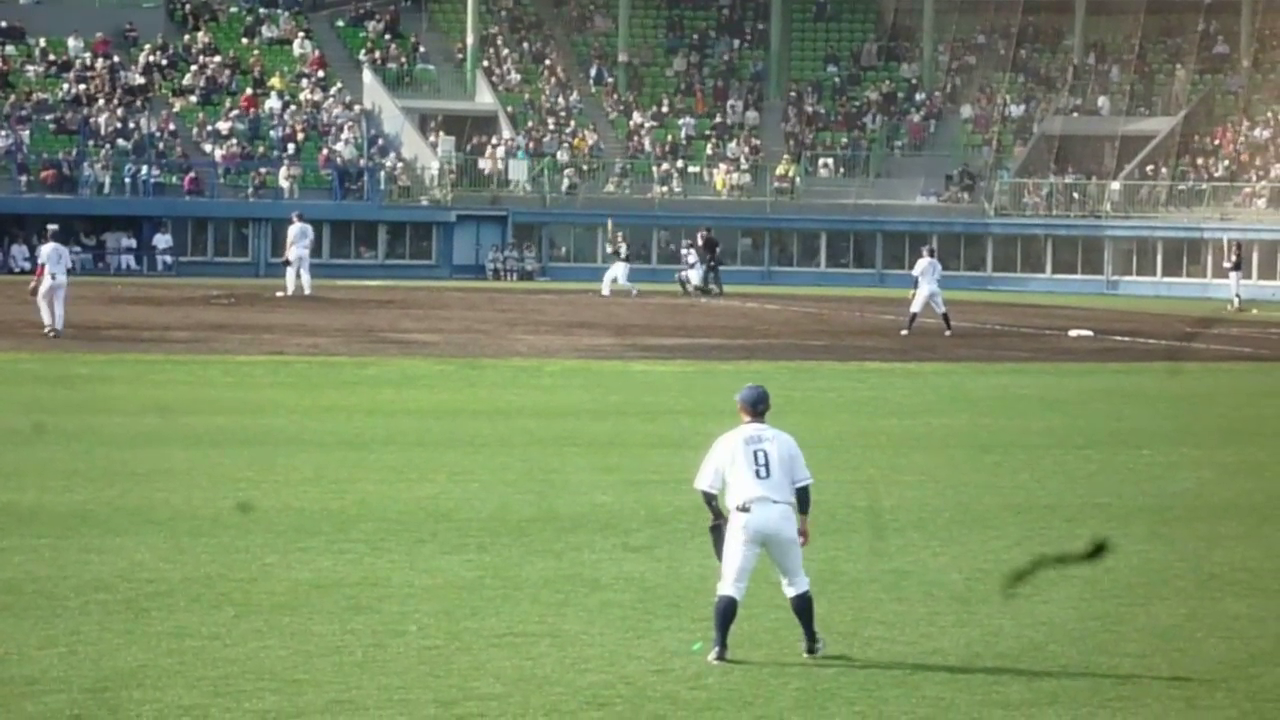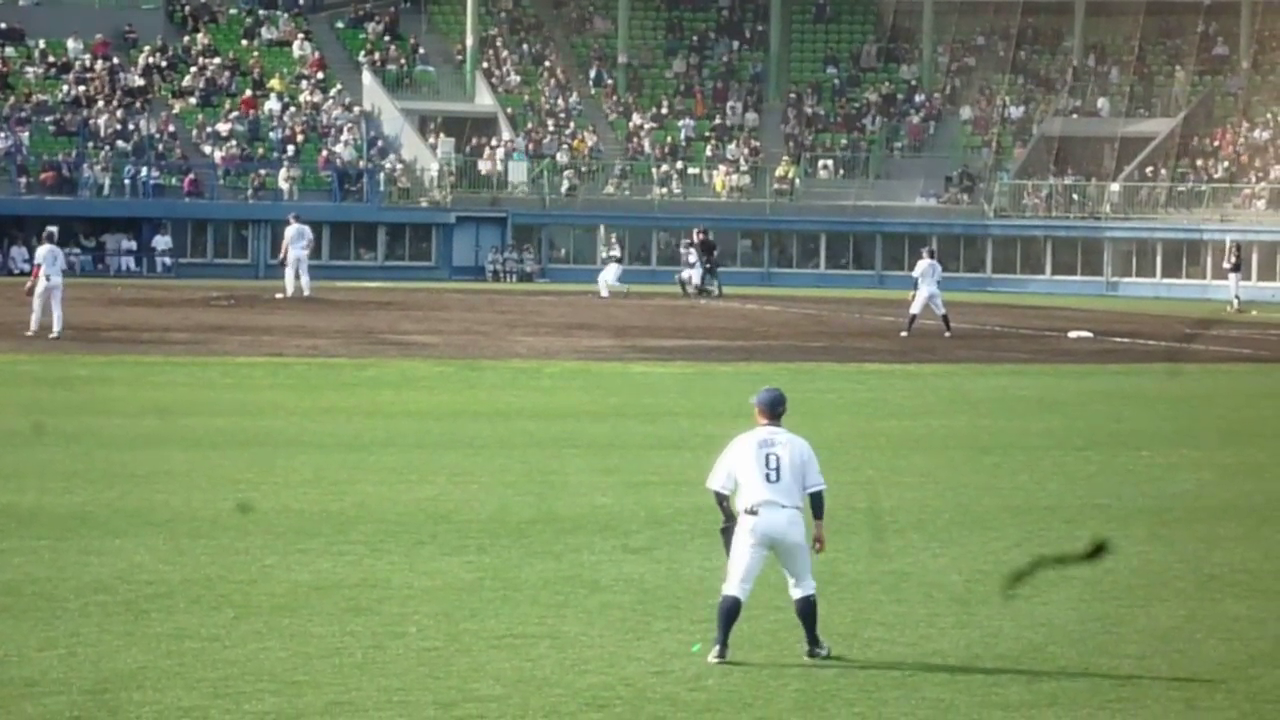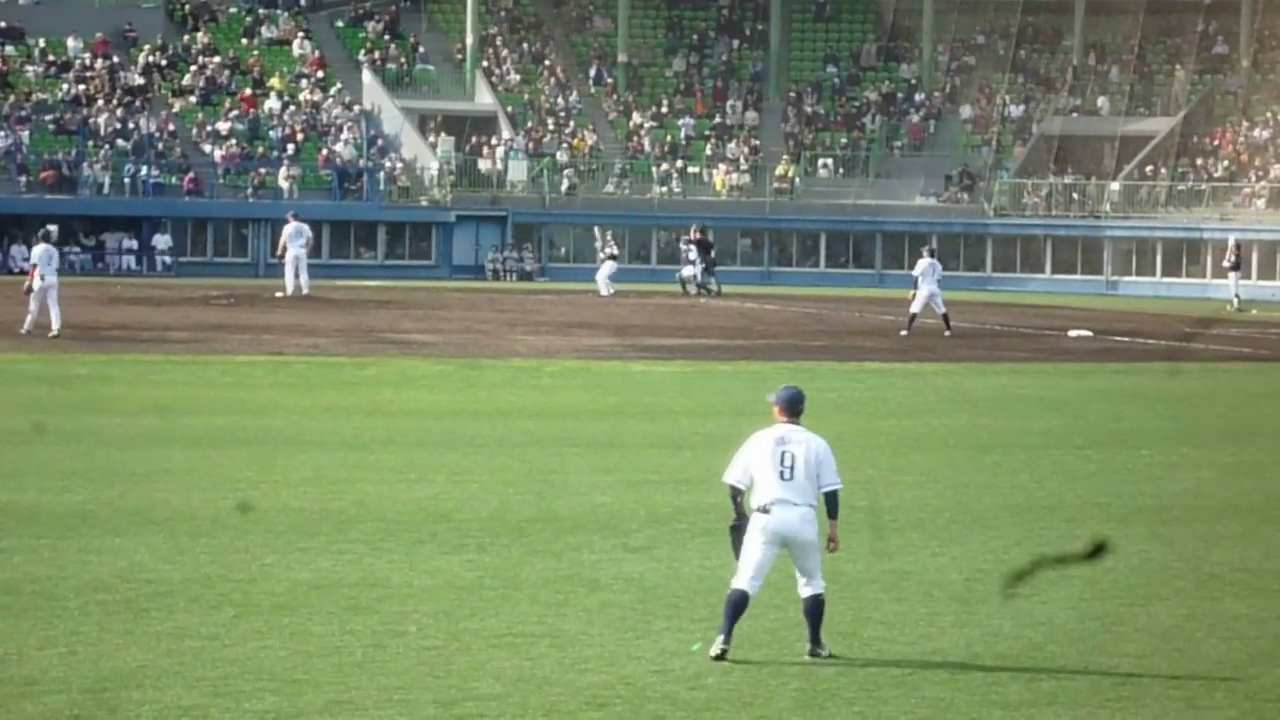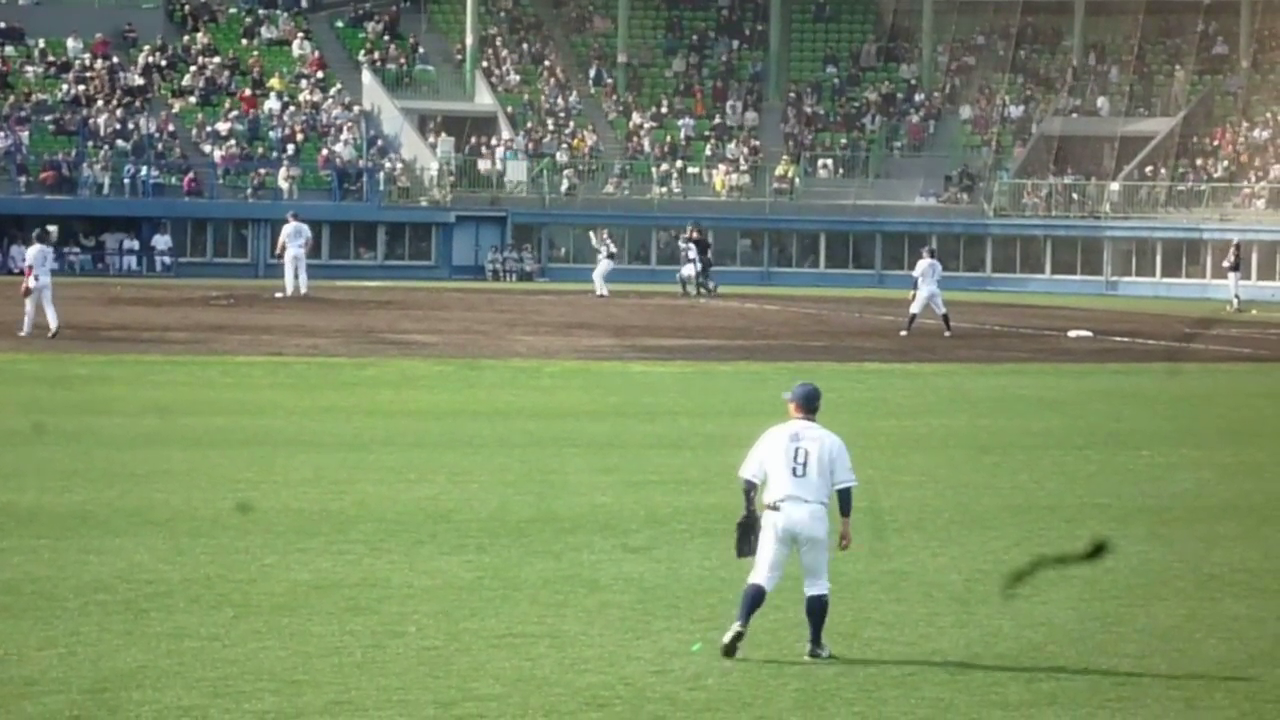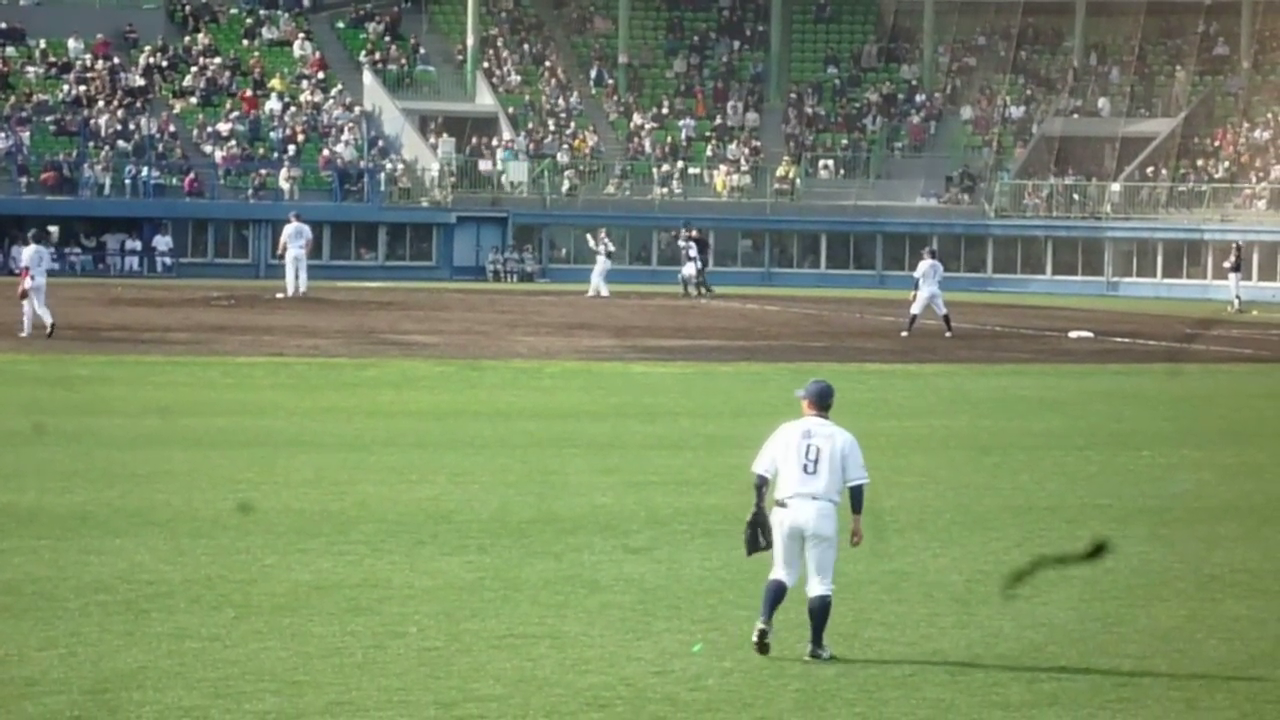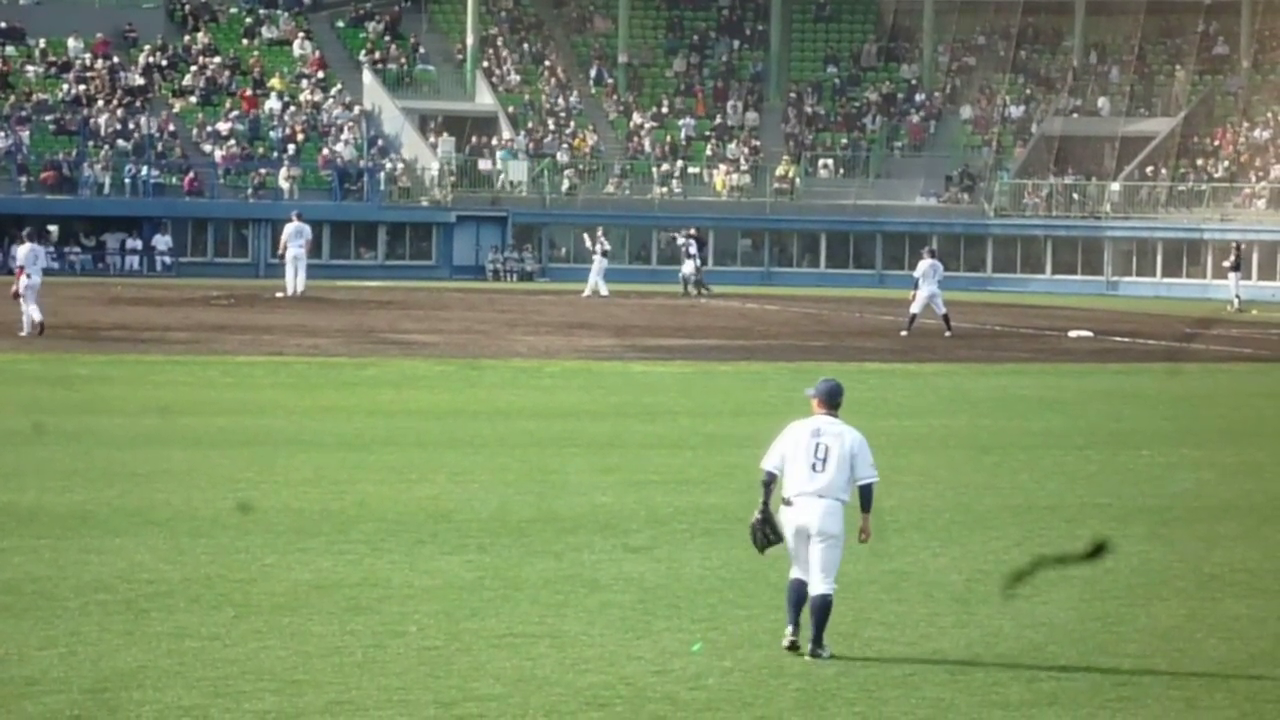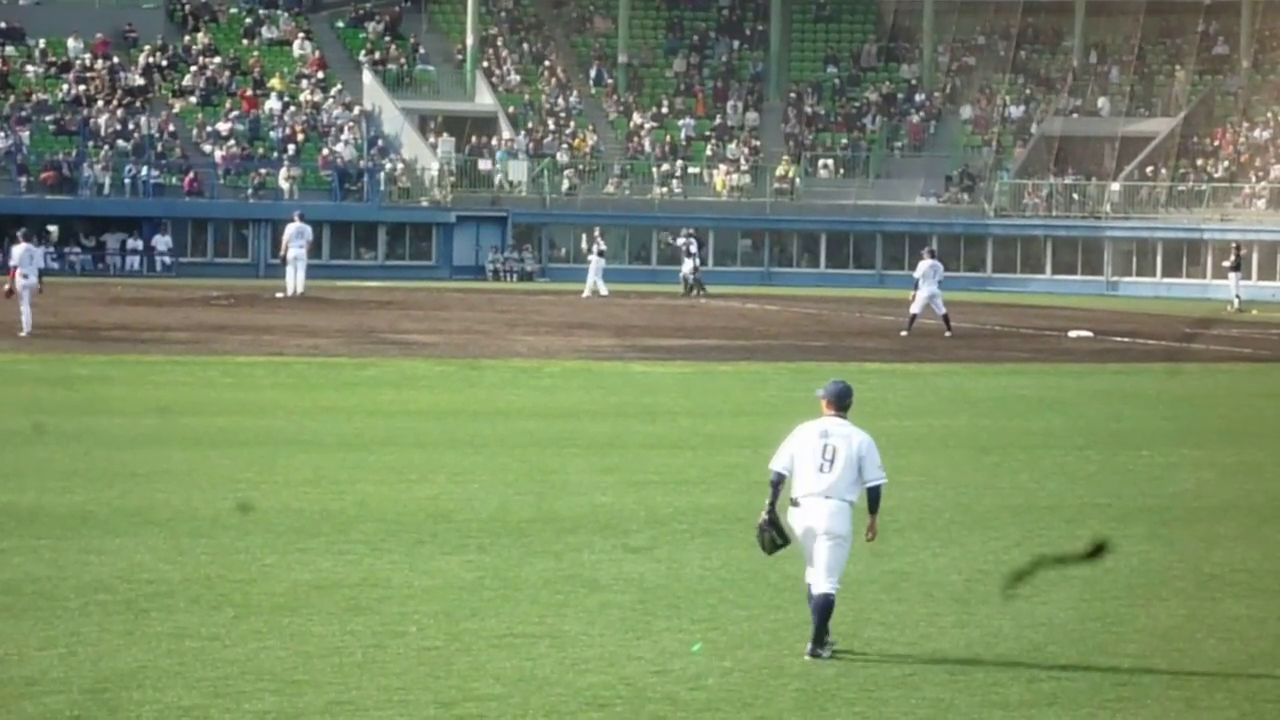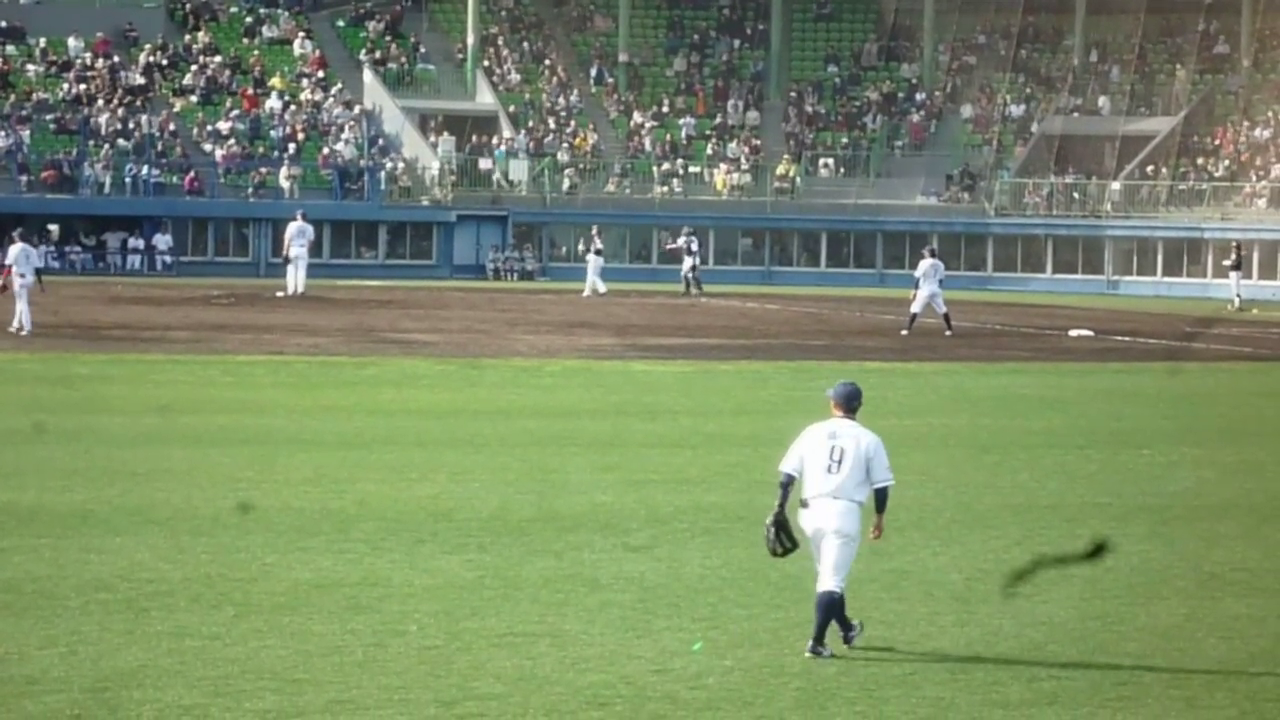
dt=0.1s
person 1, frame 1
left shoulder: (727, 442)
right shoulder: (785, 440)
left elbow: (707, 489)
right elbow: (802, 485)
left wrist: (717, 515)
right wrist: (803, 521)
left hip: (745, 518)
right hip: (782, 516)
left knee: (731, 585)
right knee: (796, 581)
left ankle: (719, 647)
right ankle: (811, 641)
person 1, frame 2
left shoulder: (741, 443)
right shoulder: (799, 445)
left elbow: (719, 488)
right elbow: (815, 491)
left wrist: (729, 516)
right wrist: (819, 527)
left hip: (754, 521)
right hip: (790, 521)
left knee: (735, 586)
right knee: (802, 584)
left ankle: (720, 646)
right ankle: (813, 644)
person 1, frame 3
left shoulder: (758, 440)
right shoulder: (816, 443)
left elbow: (735, 484)
right elbow: (830, 490)
left wrist: (740, 514)
right wrist: (833, 527)
left hip: (766, 519)
right hip: (803, 519)
left knee: (745, 581)
right knee: (812, 583)
left ankle: (724, 638)
right ankle: (816, 644)
person 1, frame 4
left shoulder: (772, 436)
right shoulder: (831, 441)
left elbow: (749, 479)
right elbow: (843, 486)
left wrist: (749, 509)
right wrist: (845, 524)
left hip: (777, 514)
right hip: (813, 516)
left knee: (762, 577)
right knee: (816, 584)
left ankle: (740, 626)
right ankle: (816, 645)
person 1, frame 5
left shoulder: (785, 431)
right shoulder: (843, 438)
left elbow: (762, 474)
right elbow: (856, 484)
left wrist: (759, 506)
right wrist: (856, 521)
left hip: (787, 511)
right hip: (822, 513)
left knee: (783, 572)
right knee: (820, 582)
left ankle: (765, 621)
right ankle: (816, 645)
person 1, frame 6
left shoulder: (795, 430)
right shoulder: (852, 436)
left elbow: (770, 471)
right elbow: (865, 482)
left wrist: (764, 504)
right wrist: (865, 519)
left hip: (793, 509)
right hip: (828, 511)
left knee: (800, 572)
right knee: (822, 581)
left ankle: (792, 629)
right ankle: (816, 644)
person 1, frame 7
left shoulder: (804, 430)
right shoulder: (861, 438)
left elbow: (779, 472)
right elbow: (874, 484)
left wrist: (771, 505)
right wrist: (873, 519)
left hip: (802, 510)
right hip: (835, 512)
left knee: (814, 574)
right knee: (827, 581)
left ankle: (822, 634)
right ankle: (817, 643)
person 1, frame 8
left shoulder: (812, 432)
right shoulder: (869, 439)
left elbow: (789, 473)
right elbow: (881, 485)
left wrist: (780, 506)
right wrist: (879, 518)
left hip: (811, 511)
right hip: (844, 513)
left knee: (828, 576)
right knee: (832, 581)
left ankle: (847, 630)
right ankle: (816, 641)
